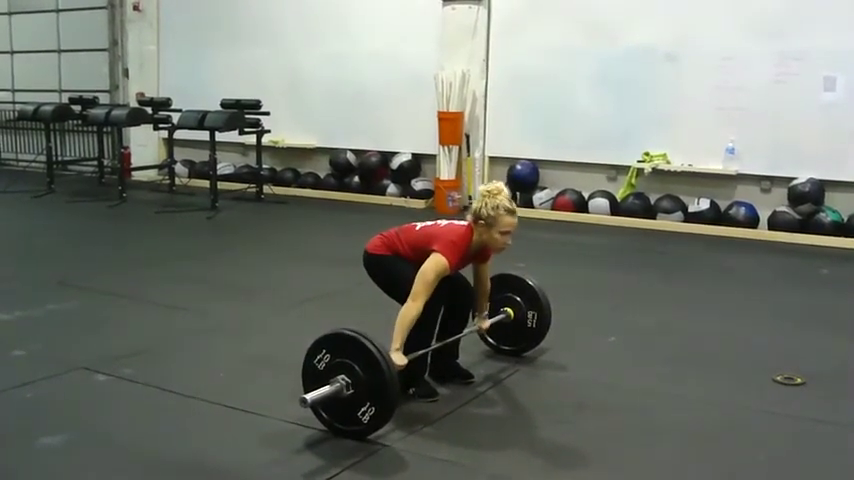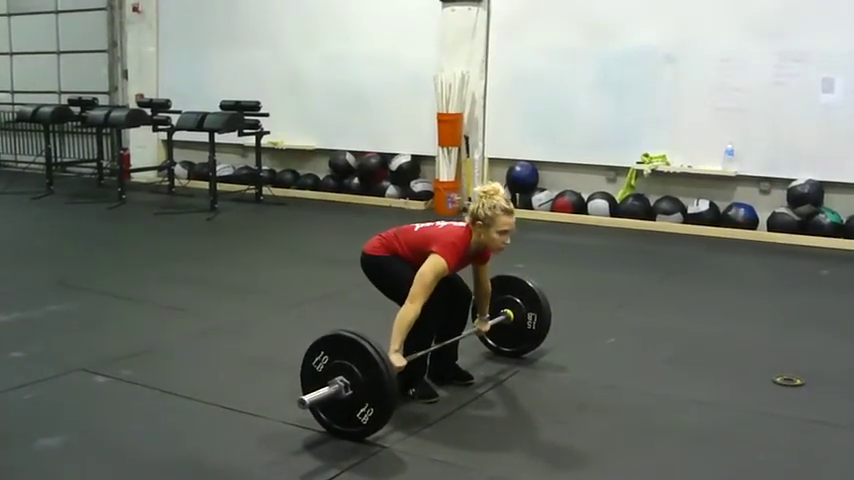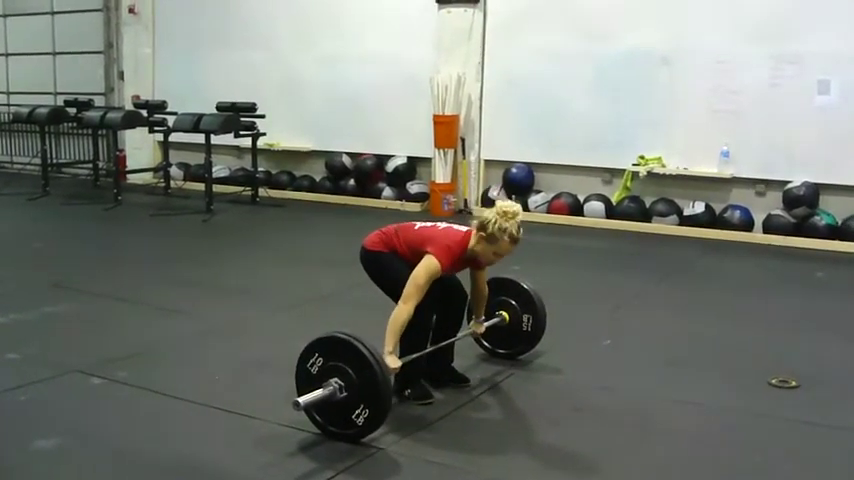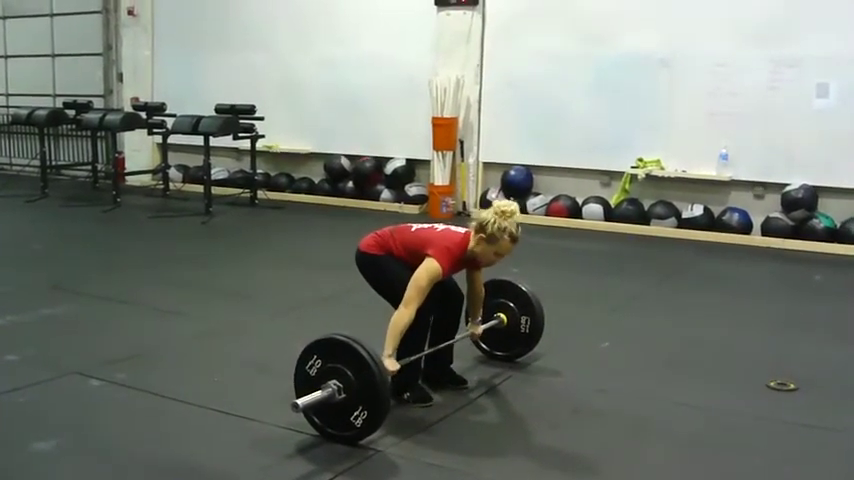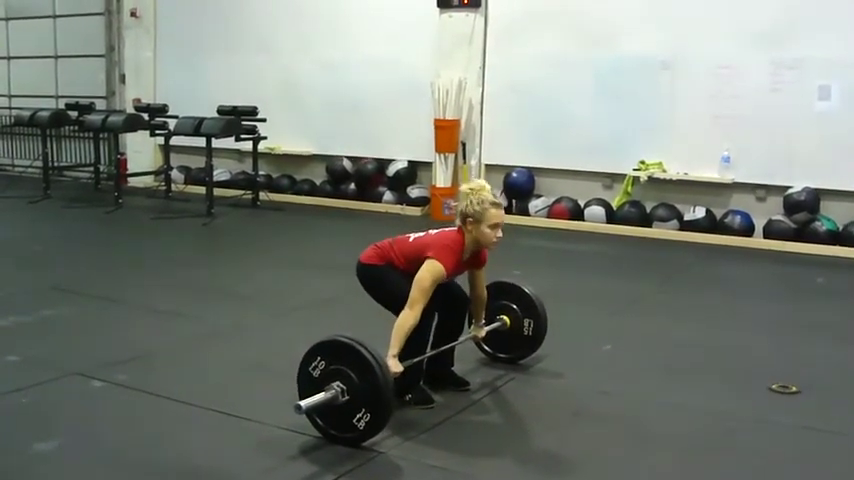
dt=0.4s
person 1, frame 1
left shoulder: (481, 242)
right shoulder: (452, 246)
left elbow: (481, 284)
right elbow: (414, 302)
left wrist: (482, 316)
right wrist: (395, 351)
left hip: (412, 256)
right hip: (381, 255)
left knee: (463, 295)
right knee: (430, 302)
left ankle: (444, 364)
right ankle: (410, 378)
person 1, frame 2
left shoulder: (480, 243)
right shoulder: (451, 246)
left elbow: (483, 286)
right elbow: (412, 303)
left wrist: (483, 318)
right wrist: (394, 352)
left hip: (410, 257)
right hip: (379, 256)
left knee: (460, 296)
right knee: (429, 304)
left ankle: (443, 366)
right ankle: (410, 379)
person 1, frame 3
left shoulder: (477, 246)
right shoulder: (448, 249)
left elbow: (480, 289)
right elbow: (406, 304)
left wrist: (478, 320)
right wrist: (389, 353)
left hip: (407, 252)
right hip: (379, 252)
left knee: (456, 297)
right knee: (424, 304)
left ankle: (439, 368)
right ankle: (407, 381)
person 1, frame 4
left shoulder: (475, 248)
right shoulder: (447, 251)
left elbow: (476, 290)
right elbow: (407, 307)
left wrist: (475, 322)
right wrist: (388, 356)
left hip: (404, 254)
right hip: (374, 254)
left knee: (453, 298)
right knee: (422, 307)
left ankle: (437, 370)
right ankle: (404, 384)
person 1, frame 5
left shoulder: (476, 249)
right shoulder: (445, 252)
left elbow: (478, 292)
right elbow: (412, 309)
left wrist: (479, 324)
right wrist: (392, 358)
left hip: (406, 267)
right hip: (375, 266)
left knee: (458, 302)
right knee: (424, 312)
left ankle: (438, 372)
right ankle: (406, 385)
